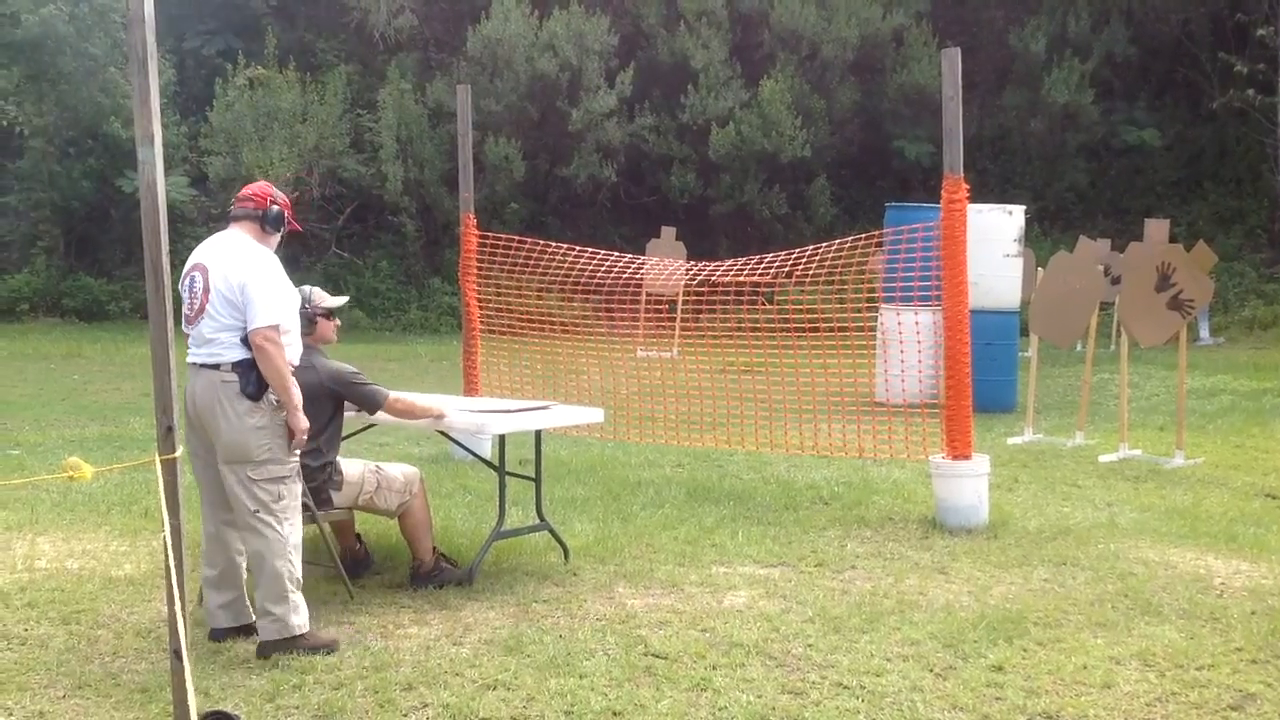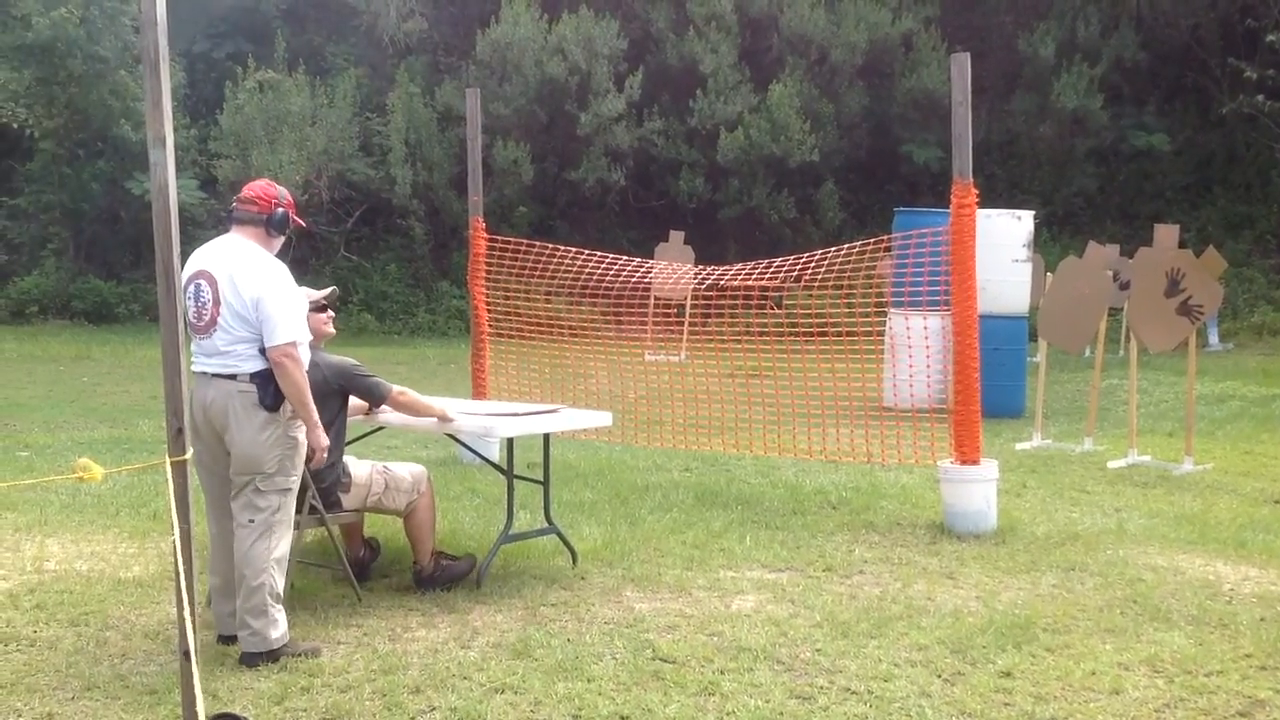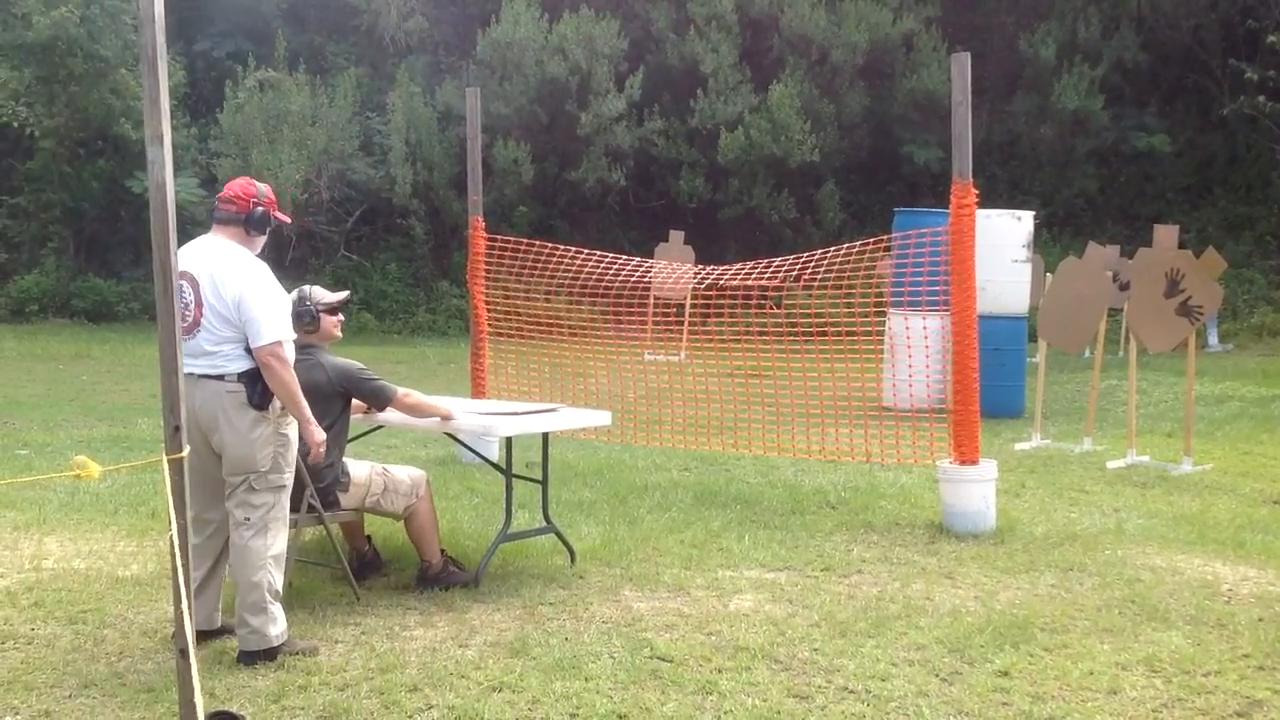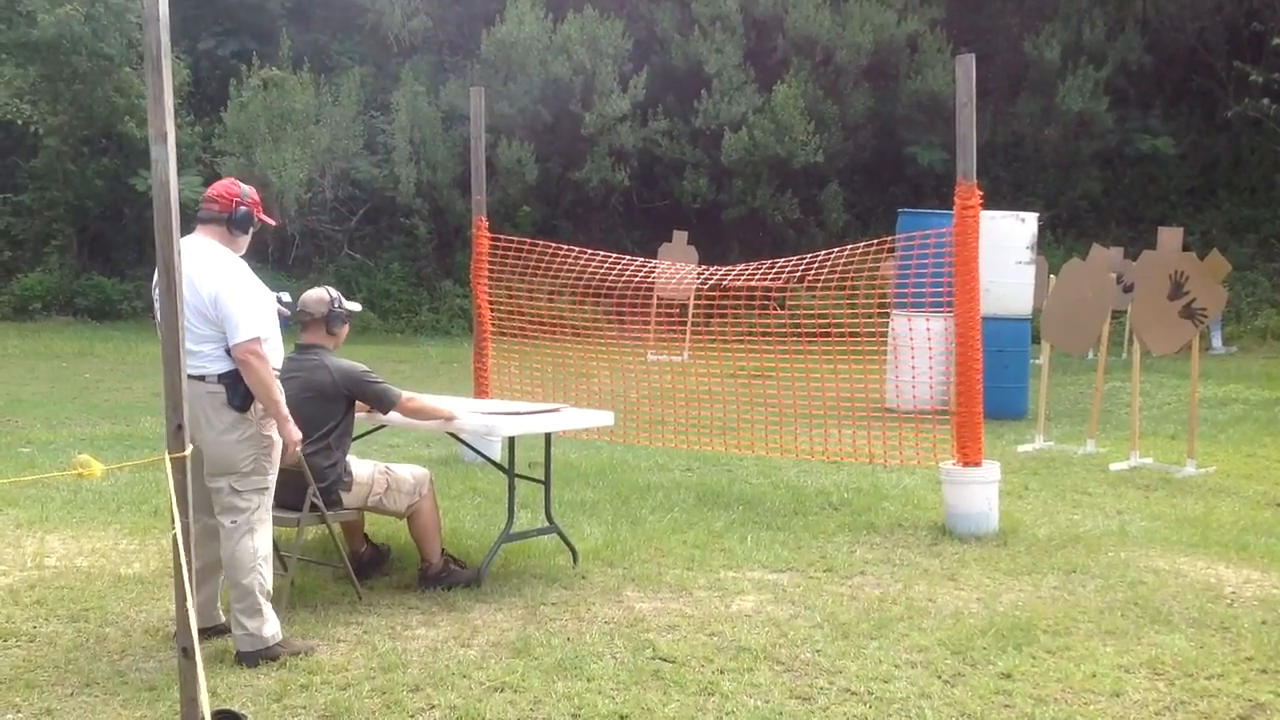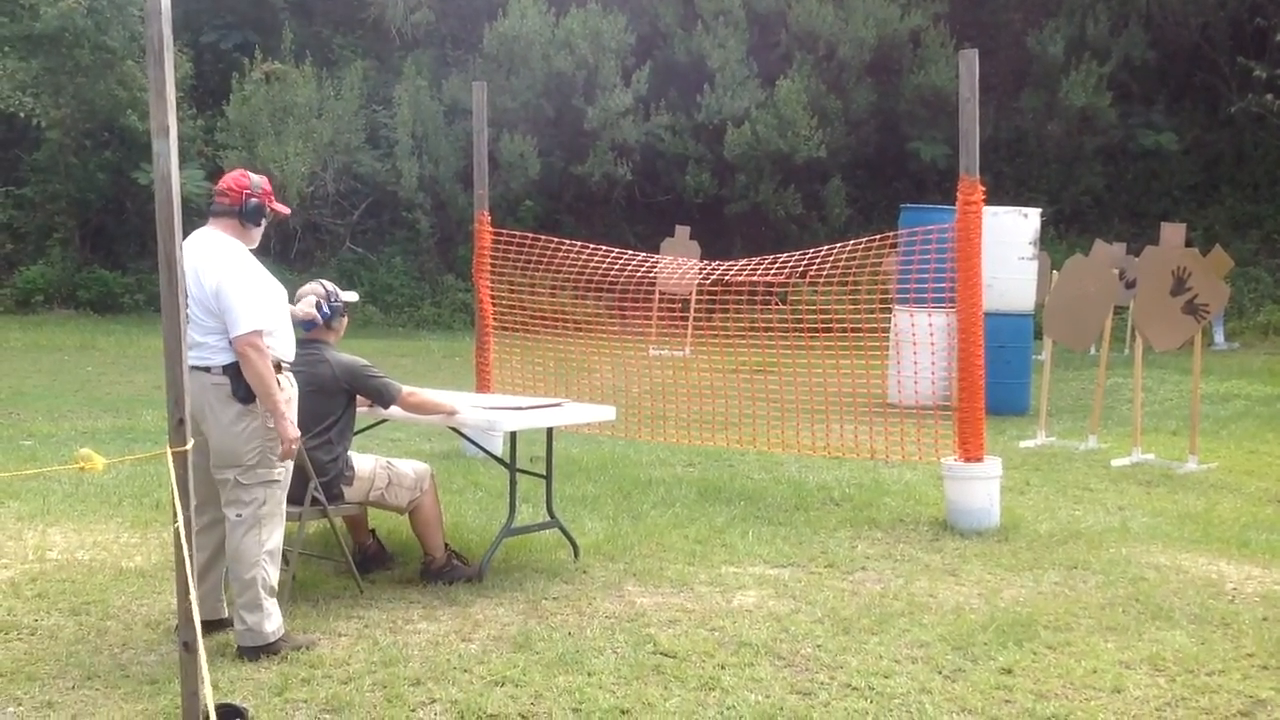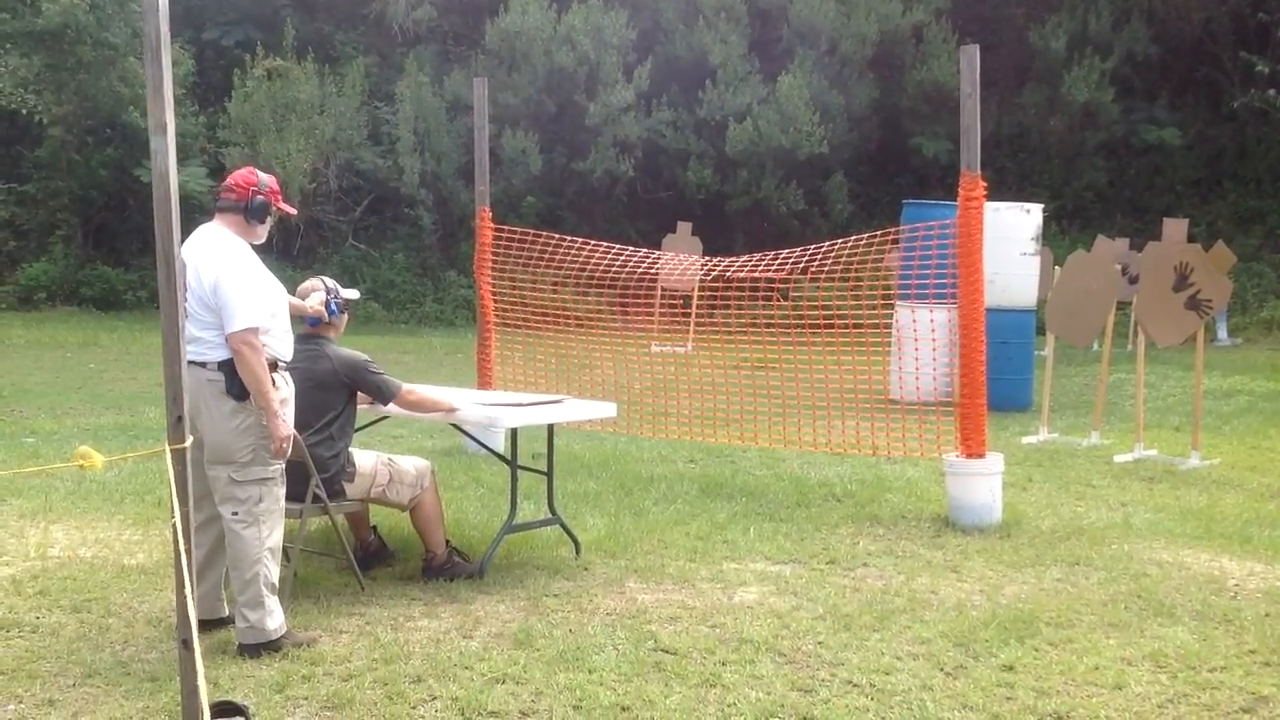
dt=0.7s
person 1, frame 1
left shoulder: (200, 255)
right shoulder: (257, 260)
right elbow: (264, 340)
right wrist: (293, 408)
left hip: (198, 385)
right hip: (243, 392)
left knee: (222, 512)
right knee: (271, 512)
left ankle: (226, 617)
right ankle: (283, 628)
person 1, frame 2
left shoulder: (199, 259)
right shoulder: (266, 270)
right elbow: (283, 357)
right wrist: (313, 425)
left hip: (205, 393)
right hip: (256, 402)
left knee: (225, 518)
right knee: (262, 522)
left ankle: (231, 622)
right ankle: (263, 639)
person 1, frame 3
left shoulder: (183, 258)
right shoulder: (248, 271)
right elbow: (270, 357)
right wrist: (307, 422)
left hip: (192, 395)
right hip: (244, 403)
left knee: (205, 516)
right knee: (257, 522)
left ankle: (199, 619)
right ankle: (263, 637)
person 1, frame 4
left shoulder: (175, 257)
right shoulder: (227, 270)
right elbow: (249, 355)
left wrist: (258, 312)
right wrist: (283, 420)
left hip: (187, 393)
right hip: (230, 402)
left knee: (200, 514)
right knee: (244, 520)
left ankle: (200, 616)
right ankle: (256, 638)
person 1, frame 5
left shoulder: (195, 246)
right shoulder: (234, 263)
right elbow: (250, 347)
left wrist: (291, 311)
right wrist: (281, 416)
left hip: (201, 387)
right hip: (240, 394)
left knee: (208, 507)
right knee: (254, 514)
left ankle: (205, 611)
right ankle: (260, 632)
person 1, frame 6
left shoulder: (201, 241)
right shoulder: (233, 259)
right elbow: (245, 345)
left wrist: (301, 306)
right wrist: (273, 415)
left hip: (202, 382)
right hip: (237, 391)
left knee: (208, 504)
right knee: (253, 511)
left ankle: (204, 608)
right ankle: (261, 630)
person 2, frame 1
right shoulder: (331, 372)
right elbow: (396, 405)
left wrist: (357, 401)
right wrist: (436, 411)
right hip: (314, 483)
left knee: (342, 467)
right knee: (409, 480)
left ankle: (353, 556)
right ankle: (427, 567)
person 2, frame 2
right shoulder: (335, 367)
right elbow: (399, 398)
left wrist: (366, 405)
right wrist: (440, 412)
right hip: (321, 487)
left knee: (351, 466)
right knee: (416, 478)
left ankle: (358, 557)
right ankle: (428, 569)
person 2, frame 3
right shoulder: (339, 369)
right elbow: (405, 400)
left wrist: (364, 404)
right wrist: (445, 411)
right hip: (320, 488)
left knee: (352, 469)
right knee: (415, 482)
left ankle: (362, 557)
right ankle: (435, 569)
person 2, frame 4
left shoulder: (283, 367)
right shoulder: (343, 371)
right elbow: (408, 405)
left wrist: (361, 404)
right wrist: (448, 413)
left hip: (283, 486)
right hip: (321, 487)
left knee: (349, 465)
right knee: (418, 481)
left ankle: (361, 555)
right ankle: (436, 569)
person 2, frame 5
right shoulder: (344, 366)
right elbow: (408, 399)
left wrist: (364, 397)
right wrist: (450, 407)
left hip: (289, 478)
right hip: (324, 481)
left knee: (353, 463)
right knee: (420, 476)
left ankle: (367, 550)
right ankle: (438, 563)
person 2, frame 6
right shoulder: (344, 360)
right elbow: (407, 398)
left wrist: (363, 395)
right wrist: (450, 405)
left hip: (287, 475)
right hip: (324, 477)
left knee: (352, 461)
right knee: (420, 473)
left ankle: (368, 548)
right ankle: (439, 560)
